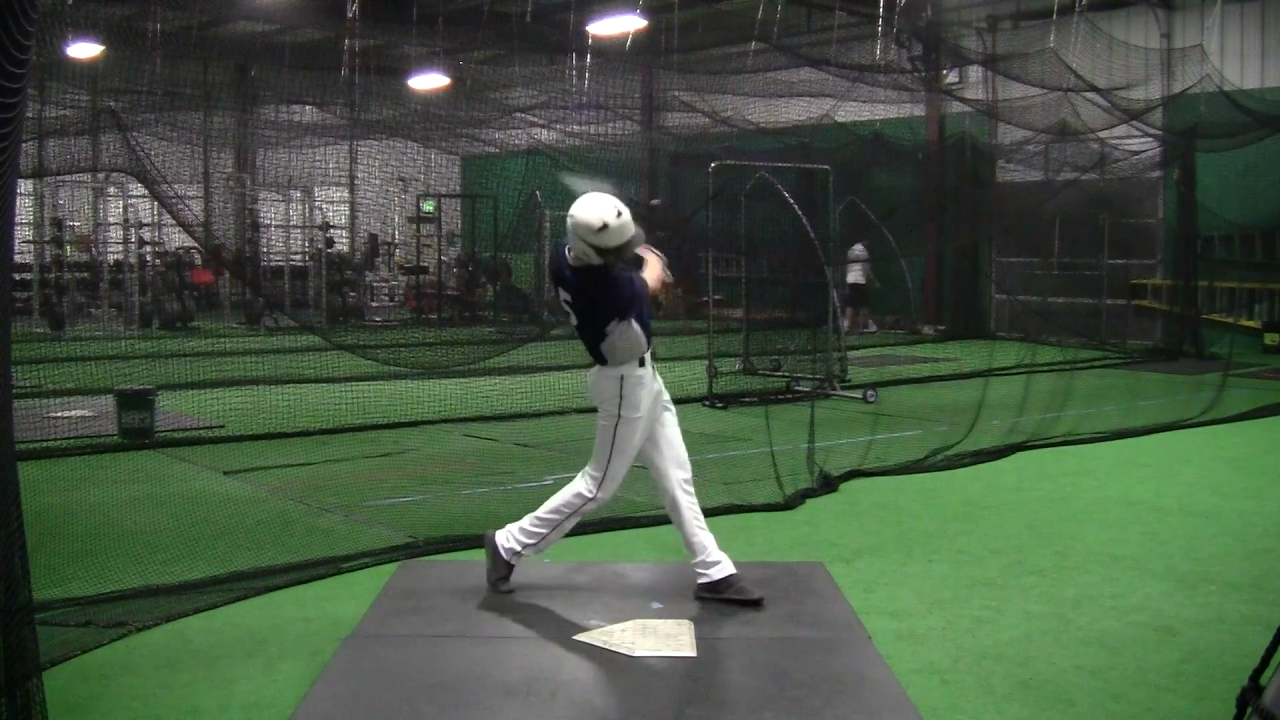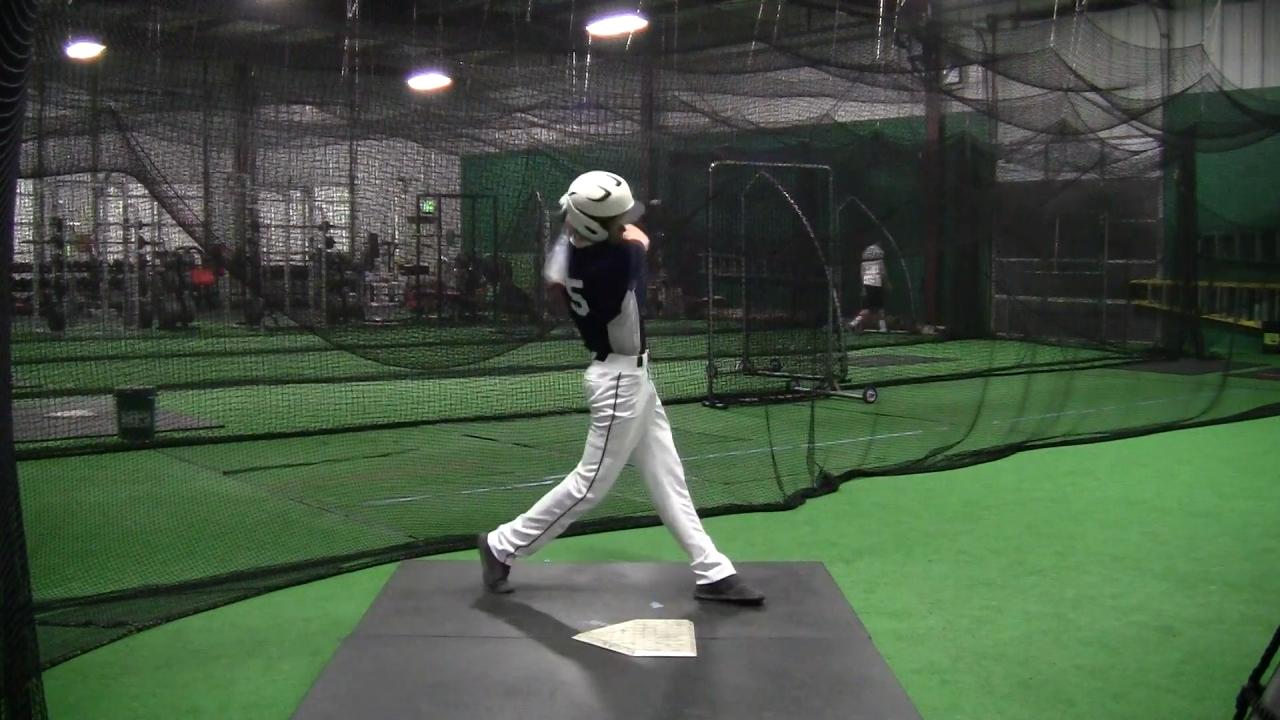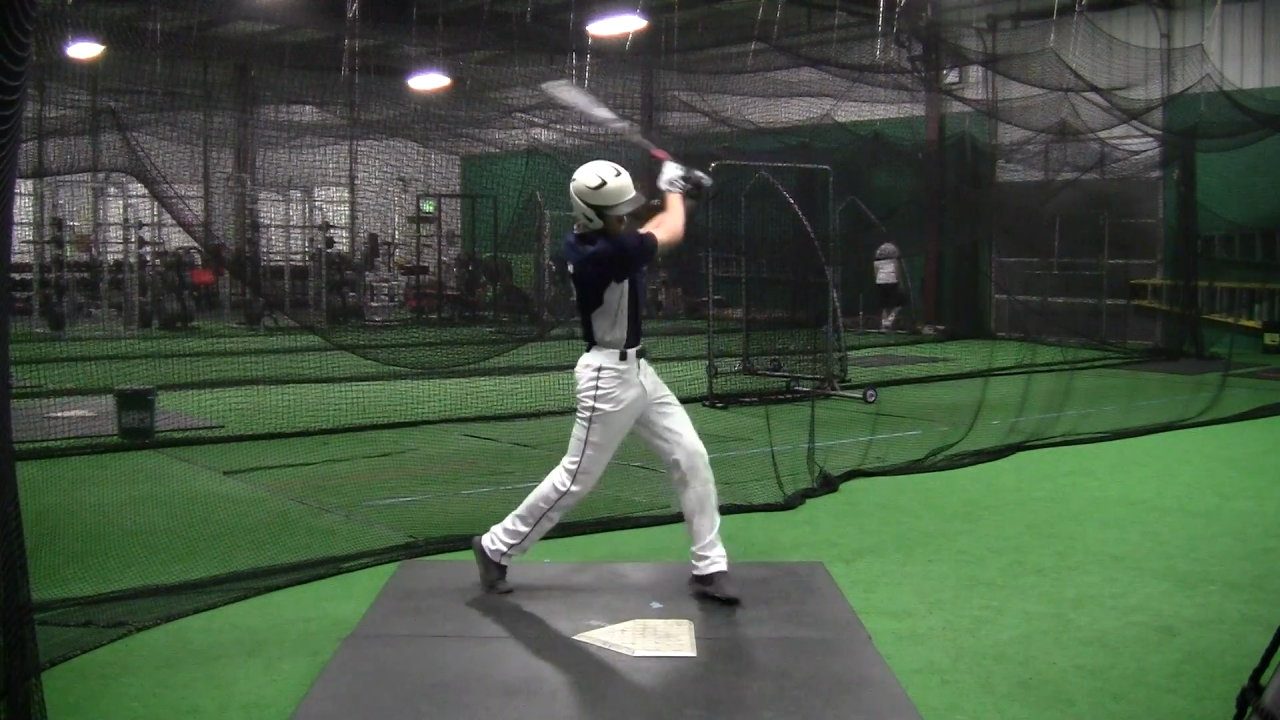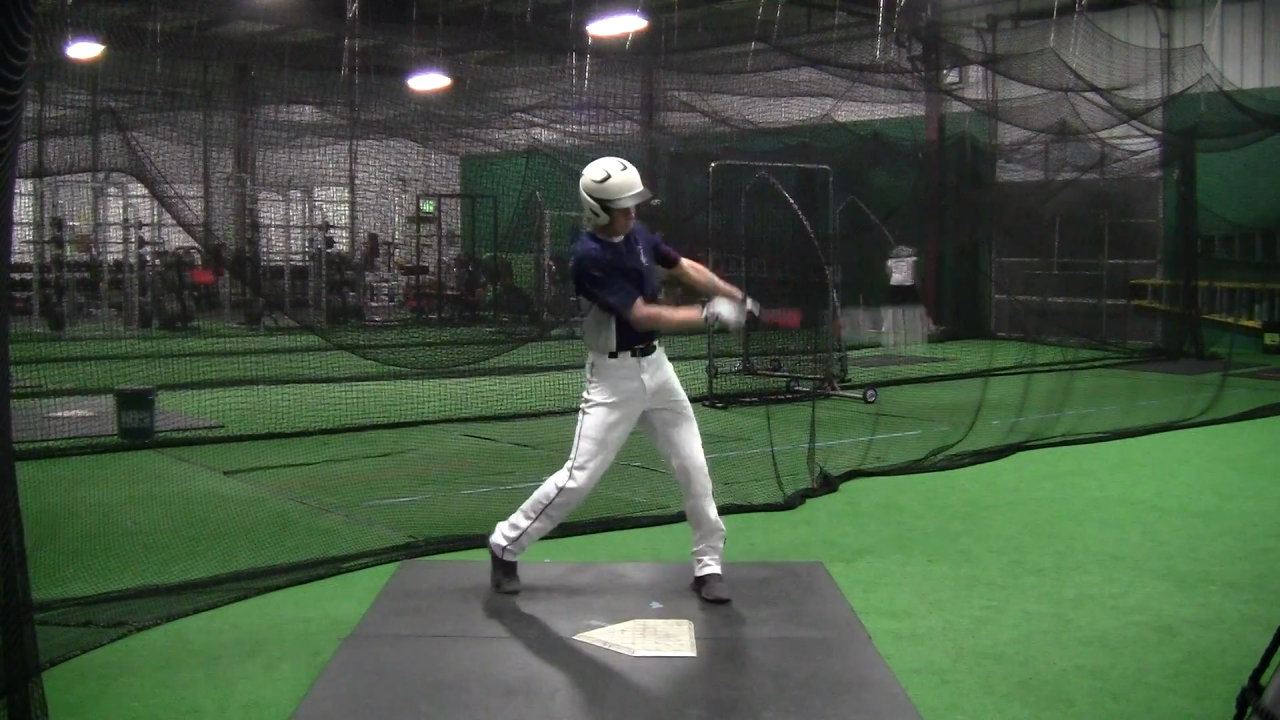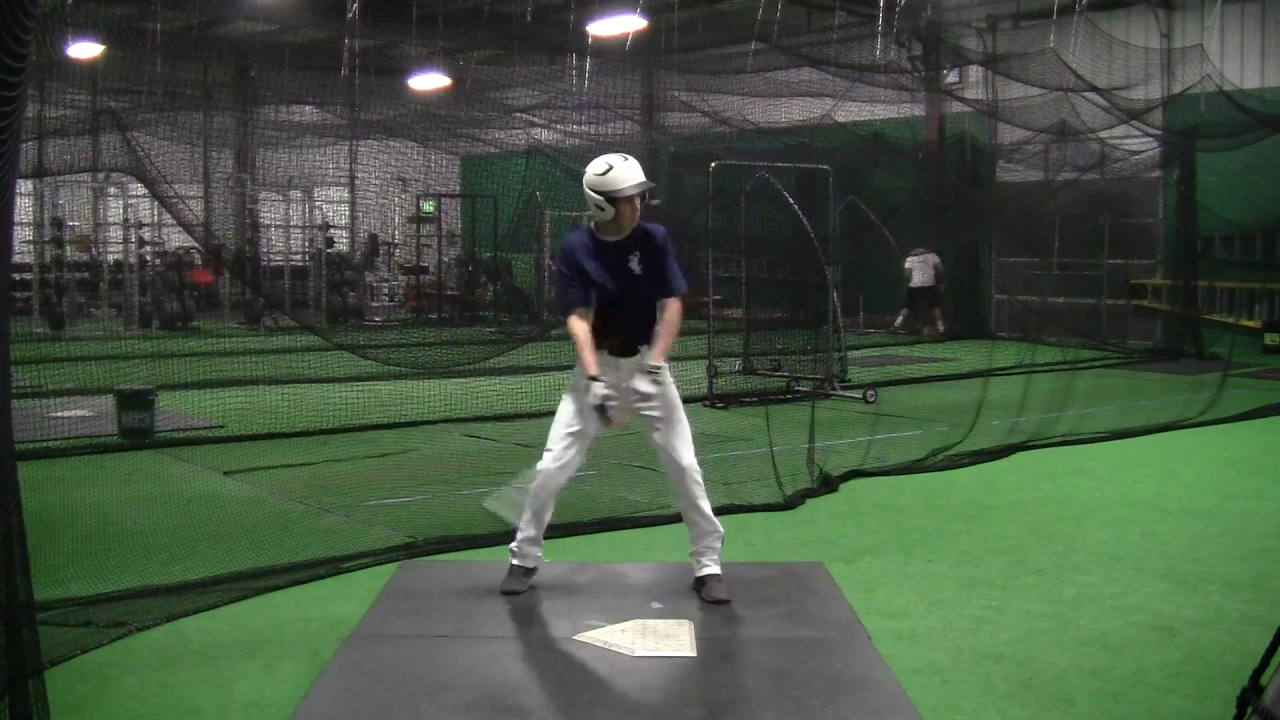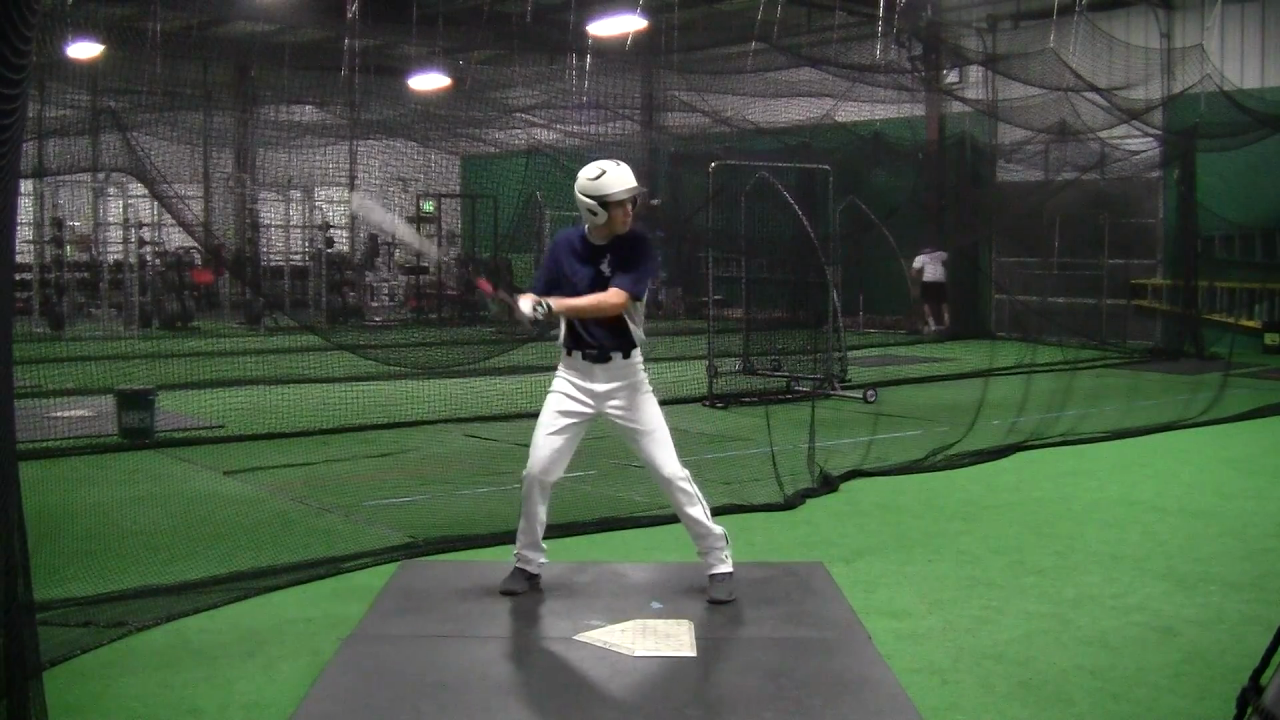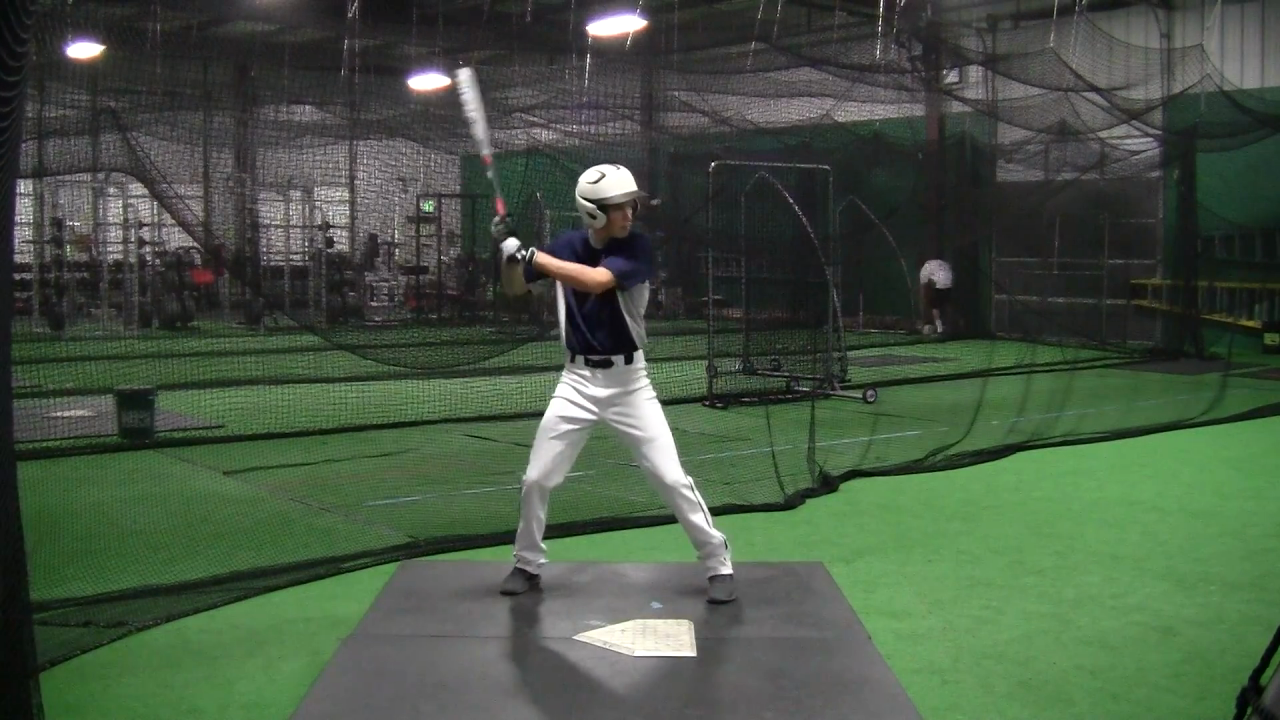
dt=0.2s
person 1, frame 1
left shoulder: (563, 256)
right shoulder: (606, 284)
right elbow: (655, 280)
right wrist: (653, 260)
left hip: (637, 376)
right hip: (625, 383)
left knee: (675, 474)
right knee: (597, 486)
left ankle: (713, 572)
right ankle: (508, 545)
person 1, frame 2
left shoulder: (567, 252)
right shoulder: (615, 259)
right elbow: (638, 239)
left hip: (628, 376)
right hip: (621, 380)
left knee: (667, 474)
right knee: (590, 485)
left ankle: (713, 573)
right ankle: (501, 546)
person 1, frame 3
left shoulder: (585, 240)
right shoulder: (599, 252)
left elbow: (645, 238)
right elbow: (668, 234)
left wrist: (675, 187)
right wrist: (673, 189)
left hip: (636, 367)
right hip: (609, 375)
left knee: (692, 457)
right knee: (575, 479)
left ankle: (708, 566)
right ankle: (495, 547)
person 1, frame 4
left shoulder: (638, 235)
right shoulder: (588, 255)
left elbow: (681, 267)
right elbow: (642, 315)
left wrist: (731, 294)
right wrist: (710, 313)
left hip: (653, 365)
right hip: (612, 375)
left knee: (694, 469)
right knee: (577, 477)
left ankle: (708, 566)
right ankle: (505, 546)
person 1, frame 5
left shoulder: (654, 238)
right shoulder: (576, 247)
left elbow: (672, 305)
right elbow: (577, 318)
left wrist: (656, 364)
right wrist: (593, 377)
left hip: (646, 366)
right hip: (595, 369)
left knee: (684, 466)
right knee: (552, 469)
left ankle: (708, 565)
right ankle: (524, 559)
person 1, frame 6
left shoulder: (639, 247)
right shoulder: (564, 243)
left elbow: (615, 301)
right elbow: (540, 295)
left wrist: (550, 305)
right wrist: (527, 304)
left hip: (624, 375)
right hip: (573, 373)
left knee: (670, 472)
right knee: (537, 472)
left ankle: (718, 560)
right ankle: (528, 563)
person 1, frame 7
left shoulder: (636, 248)
right shoulder: (566, 244)
left elbow: (596, 280)
right elbow: (513, 287)
left wrist: (531, 254)
right wrist: (509, 251)
left hip: (628, 381)
right hip: (577, 379)
left knee: (671, 478)
right knee: (537, 478)
left ankle: (718, 564)
right ankle: (527, 564)
